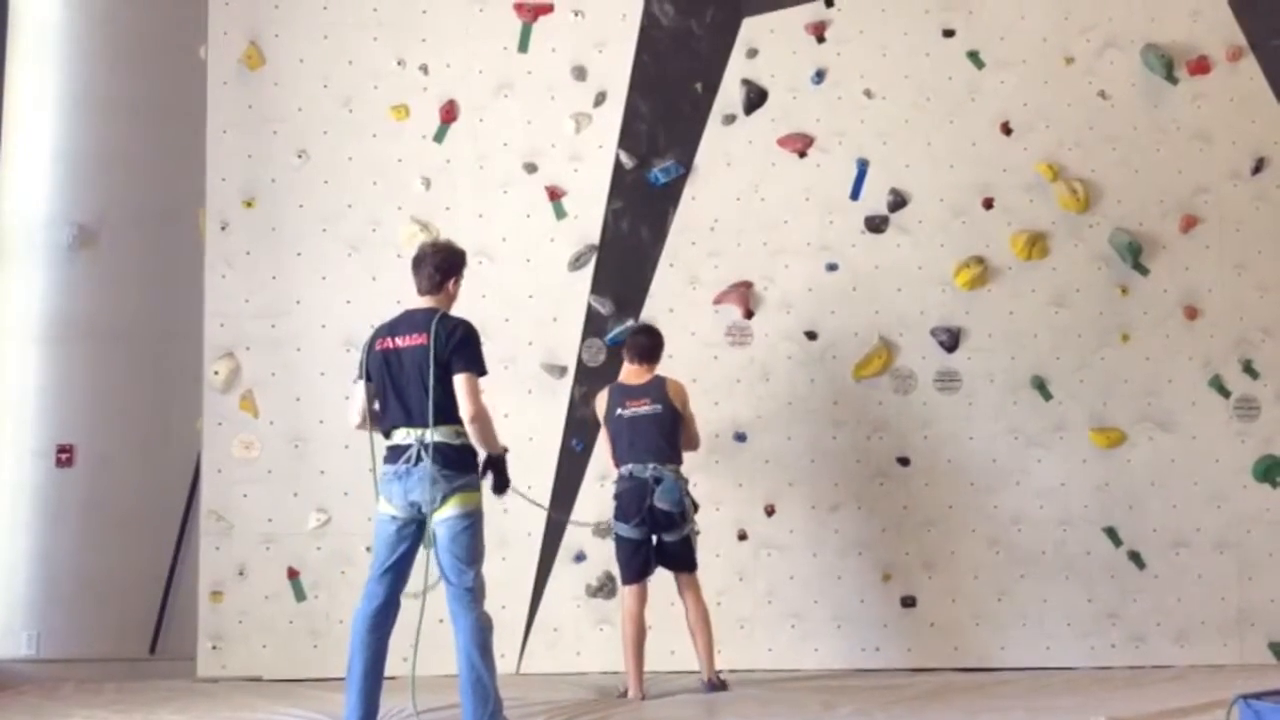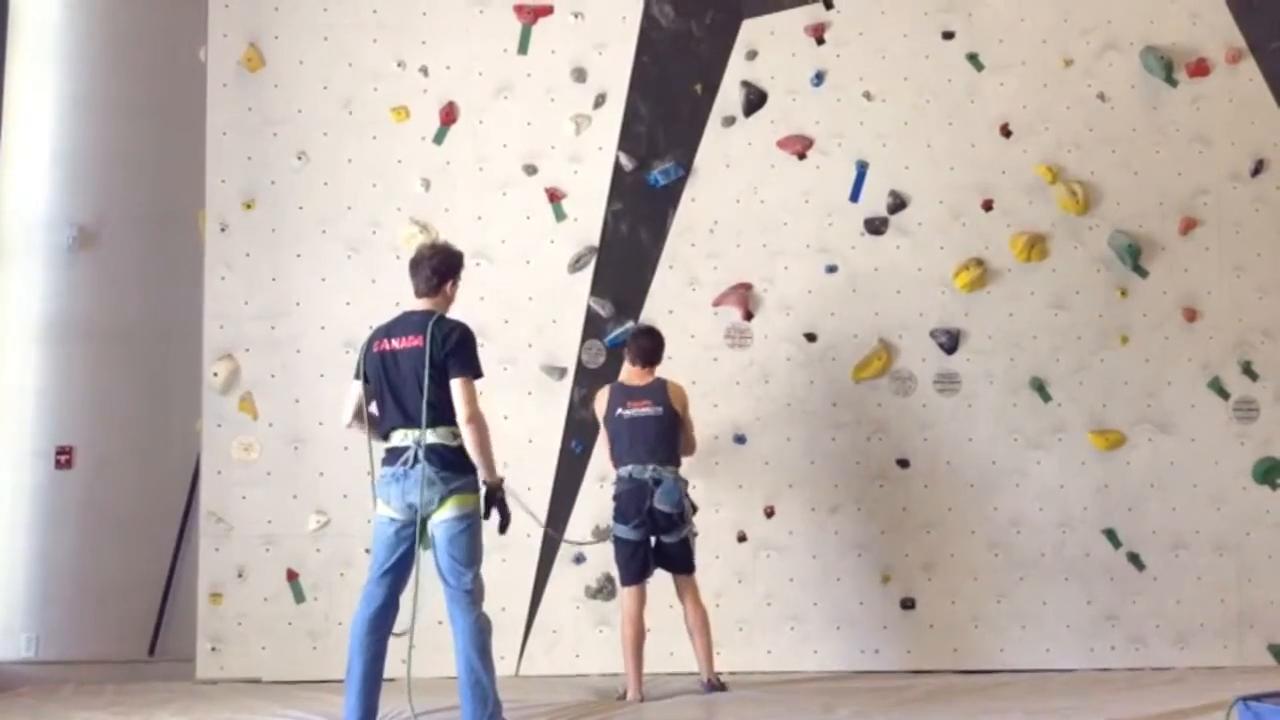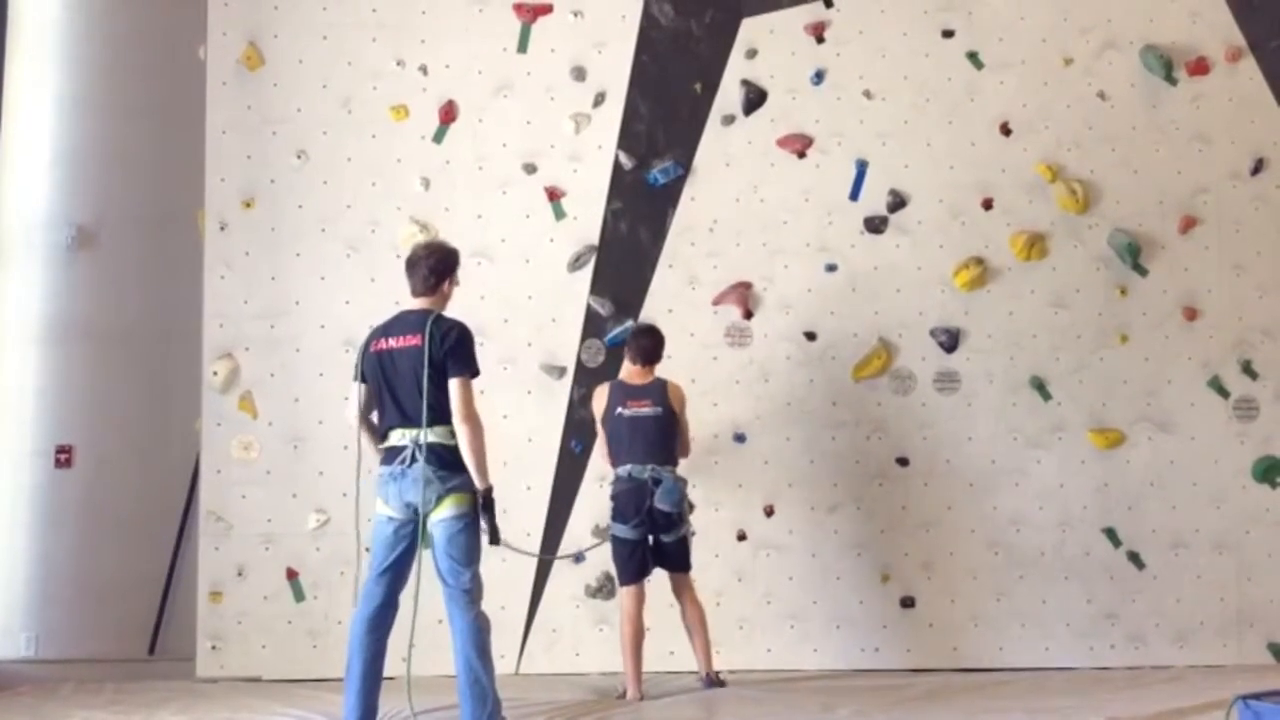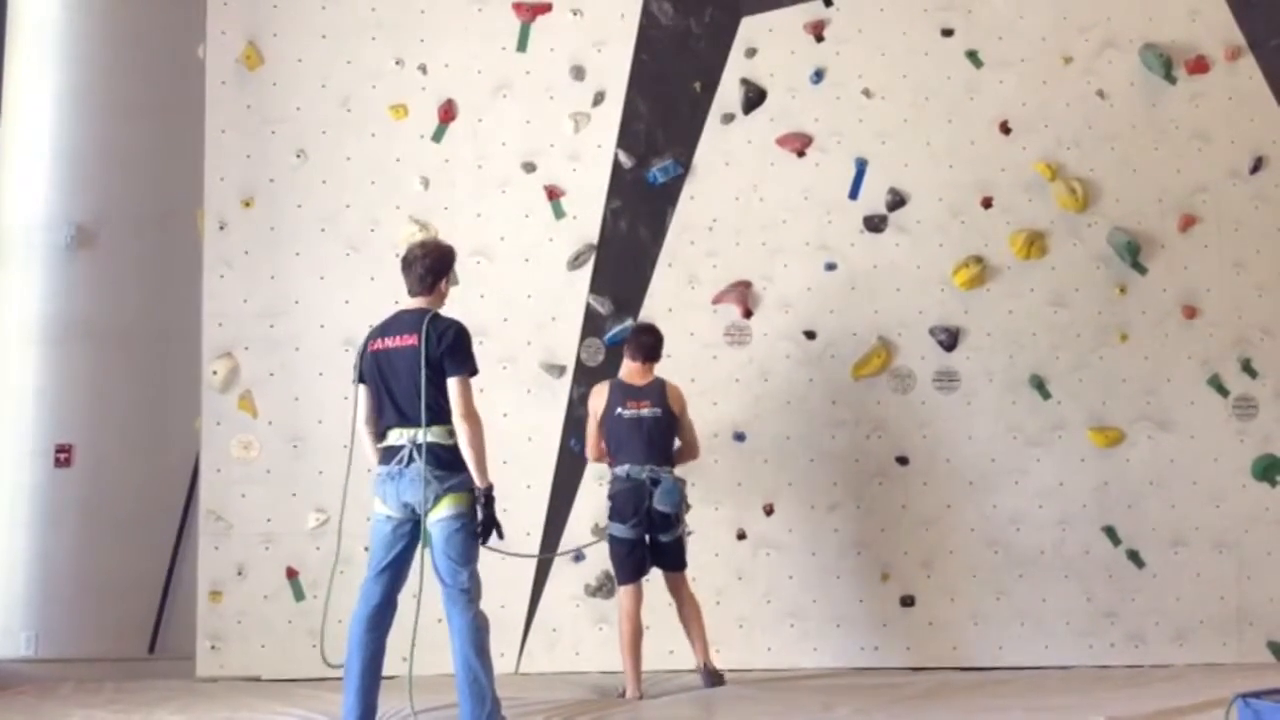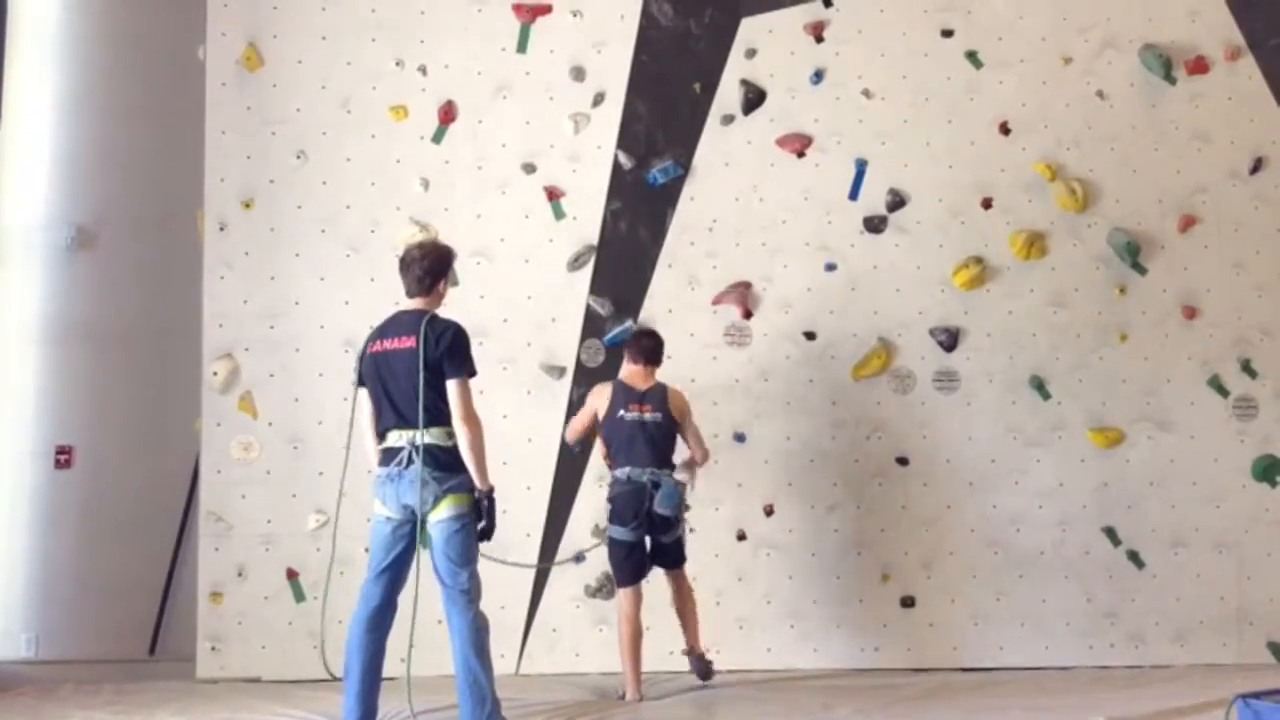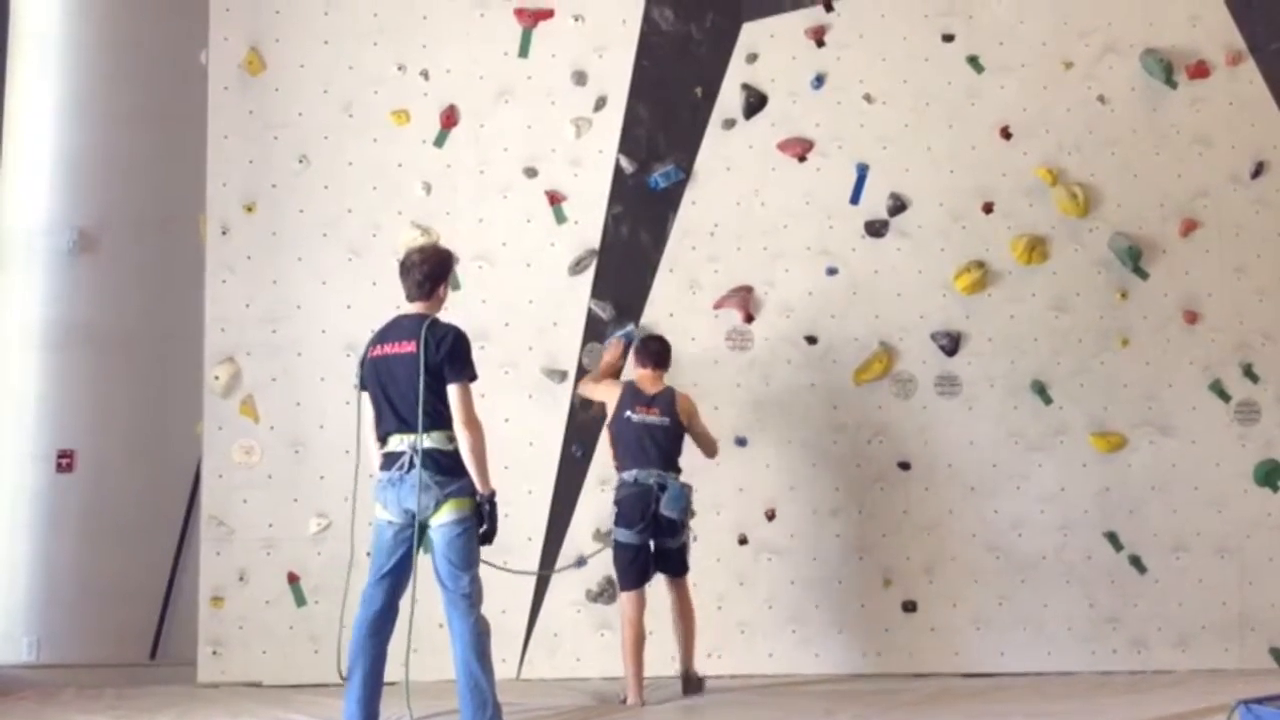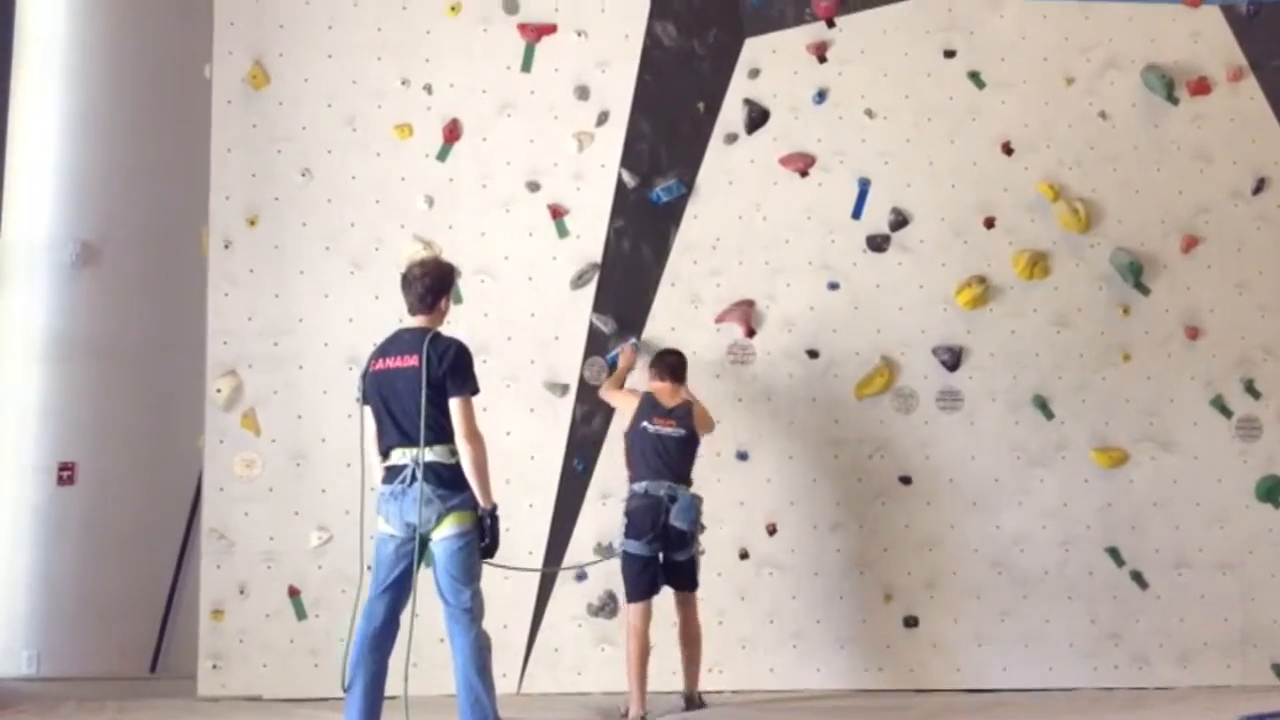
dt=0.2s
person 1, frame 1
left shoulder: (382, 336)
right shoulder: (456, 331)
left elbow: (359, 416)
right elbow: (471, 412)
right wrist: (496, 455)
left hip: (396, 473)
right hip: (448, 473)
left knee: (378, 595)
right knee: (465, 598)
person 1, frame 2
left shoulder: (379, 338)
right shoulder: (452, 334)
left elbow: (351, 415)
right elbow: (468, 417)
right wrist: (492, 481)
left hip: (393, 475)
right hip: (445, 474)
left knee: (377, 597)
right knee: (464, 599)
person 1, frame 3
left shoulder: (378, 338)
right shoulder: (451, 332)
left elbow: (359, 417)
right elbow: (464, 417)
right wrist: (483, 487)
left hip: (393, 475)
right hip: (444, 475)
left knee: (377, 596)
right knee: (462, 598)
person 1, frame 4
left shoulder: (376, 338)
right shoulder: (448, 332)
left elbow: (366, 421)
right elbow: (463, 416)
right wrist: (483, 486)
left hip: (391, 475)
right hip: (442, 474)
left knee: (375, 595)
right knee: (460, 597)
person 1, frame 5
left shoulder: (375, 339)
right shoulder: (446, 333)
left elbow: (369, 424)
right elbow: (463, 418)
right wrist: (484, 487)
left hip: (390, 476)
right hip: (441, 476)
left knee: (375, 596)
right knee: (460, 598)
person 1, frame 6
left shoulder: (377, 343)
right shoulder: (447, 338)
left elbow: (371, 427)
right elbow: (465, 423)
right wrist: (486, 491)
left hip: (392, 481)
right hip: (442, 479)
left knee: (377, 600)
right knee: (462, 602)
person 1, frame 7
left shoulder: (378, 357)
right shoulder: (449, 351)
left elbow: (373, 441)
right elbow: (466, 436)
right wrist: (487, 505)
left hip: (394, 494)
right hip: (445, 493)
left knee: (379, 614)
right knee: (463, 615)
person 2, frame 1
left shoulder: (605, 397)
right shoulder: (673, 389)
left elbow: (613, 455)
right elbow: (692, 442)
left hip: (630, 495)
right hip: (671, 493)
left knee: (633, 597)
right knee: (689, 587)
left ankle: (634, 688)
right ankle: (709, 674)
person 2, frame 2
left shoulder: (605, 396)
right shoulder: (673, 392)
left elbow: (612, 454)
right elbow: (689, 447)
left hip: (629, 496)
right hip: (669, 494)
left knee: (632, 597)
right knee: (687, 588)
left ankle: (633, 689)
right ankle: (708, 675)
person 2, frame 3
left shoulder: (603, 394)
right shoulder: (672, 393)
left elbow: (607, 454)
right elbow: (683, 449)
left hip: (627, 495)
right hip: (667, 493)
left knee: (630, 596)
right knee: (683, 586)
left ankle: (633, 688)
right ankle: (707, 671)
person 2, frame 4
left shoulder: (602, 393)
right shoulder: (671, 393)
left elbow: (593, 453)
right elbow: (690, 448)
left hip: (625, 495)
right hip: (665, 494)
left knee: (629, 595)
right knee: (678, 583)
left ankle: (633, 687)
right ankle: (706, 665)
person 2, frame 5
left shoulder: (605, 393)
right shoulder: (673, 398)
left elbow: (572, 435)
right elbow: (701, 454)
right wrist: (690, 465)
left hip: (625, 497)
right hip: (665, 496)
left knee: (628, 598)
right knee: (677, 575)
left ankle: (632, 691)
right ankle: (696, 655)
person 2, frame 6
left shoulder: (617, 392)
right shoulder: (681, 401)
left elbow: (584, 385)
right elbow: (710, 449)
left wrist: (608, 362)
left hip: (632, 500)
right hip: (671, 502)
left knee: (632, 603)
right knee: (679, 587)
left ankle: (634, 697)
right ankle: (688, 674)
person 2, frame 7
left shoulder: (636, 403)
right shoulder: (696, 412)
left elbow: (606, 390)
left wrist: (625, 365)
right wrist: (682, 388)
left hip: (643, 512)
right hip: (682, 514)
left knee: (638, 615)
right knee: (687, 607)
